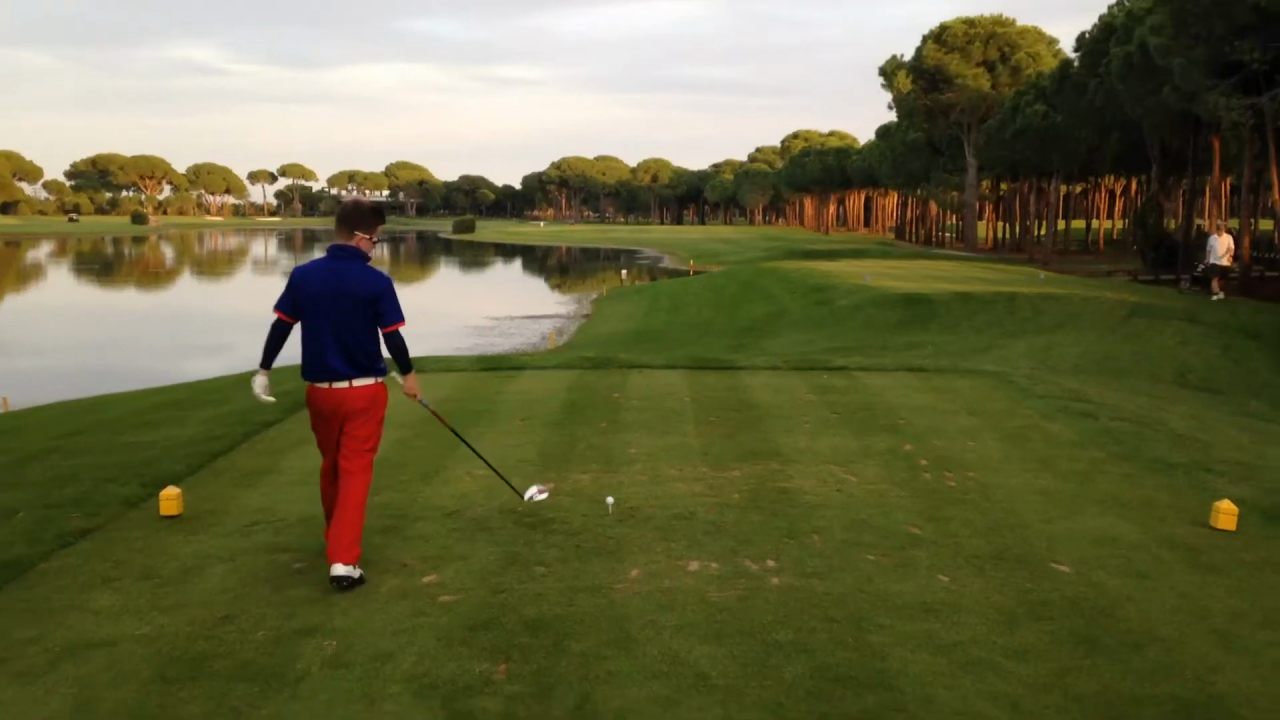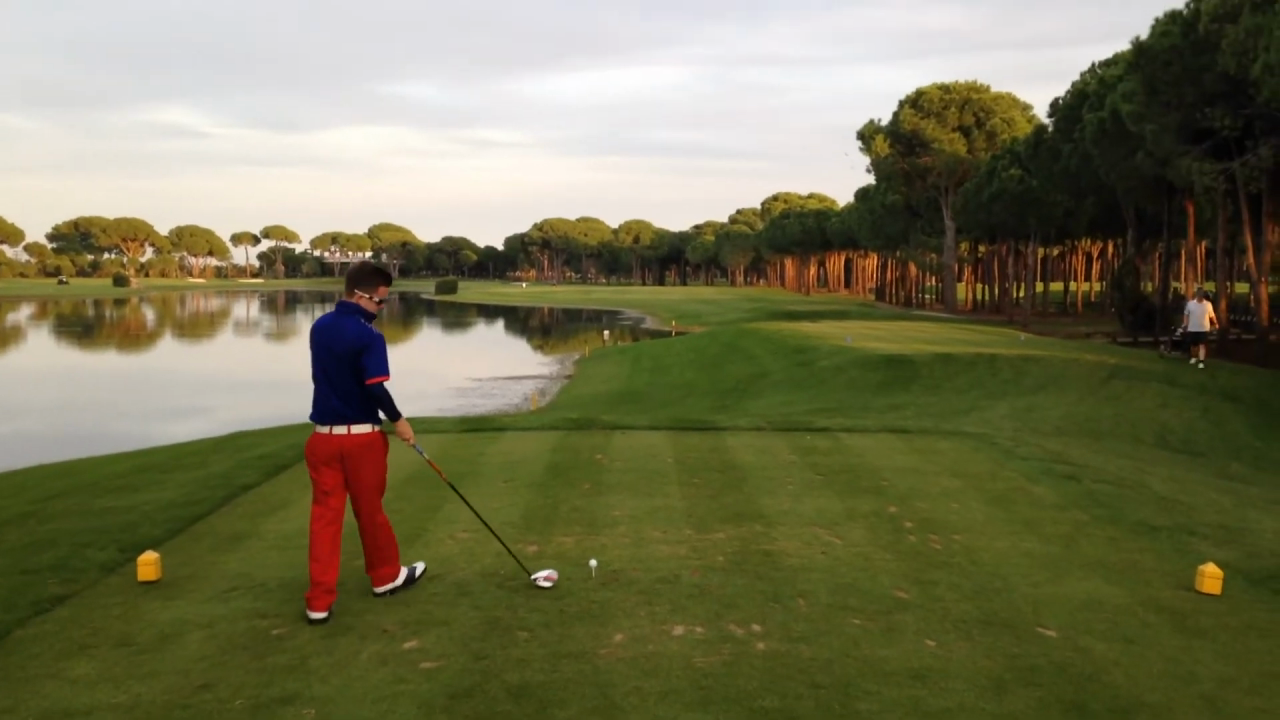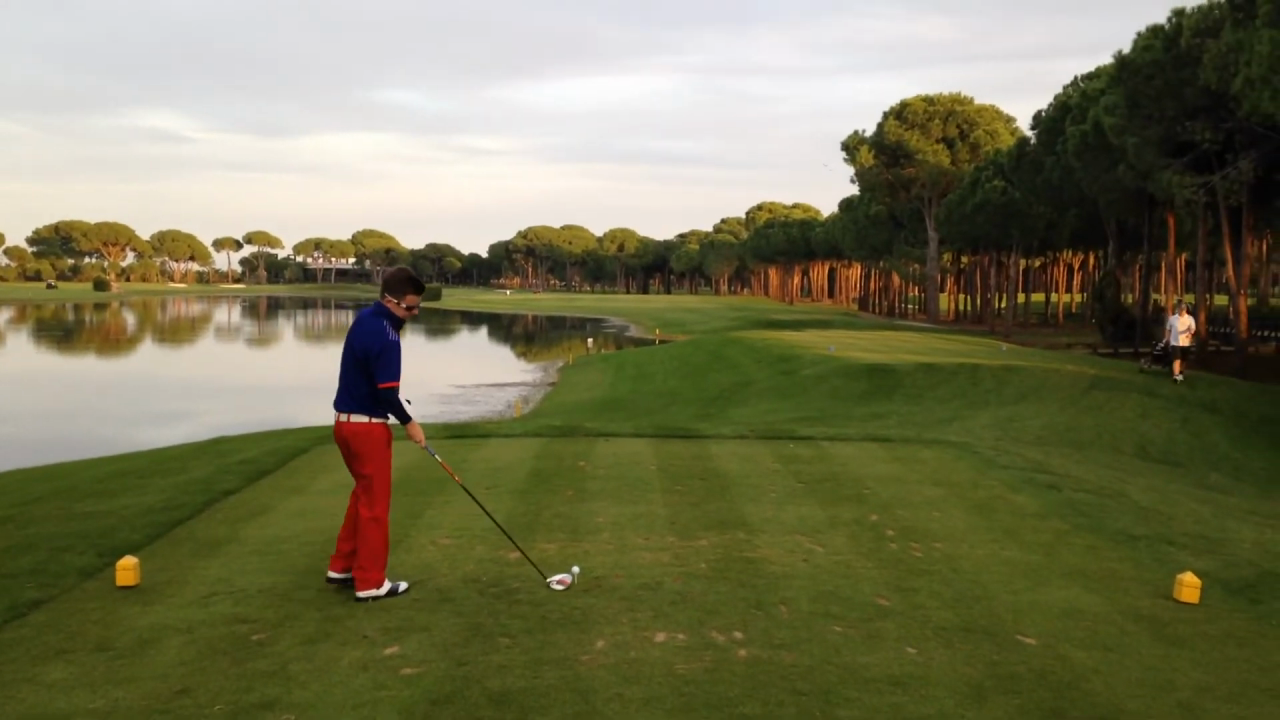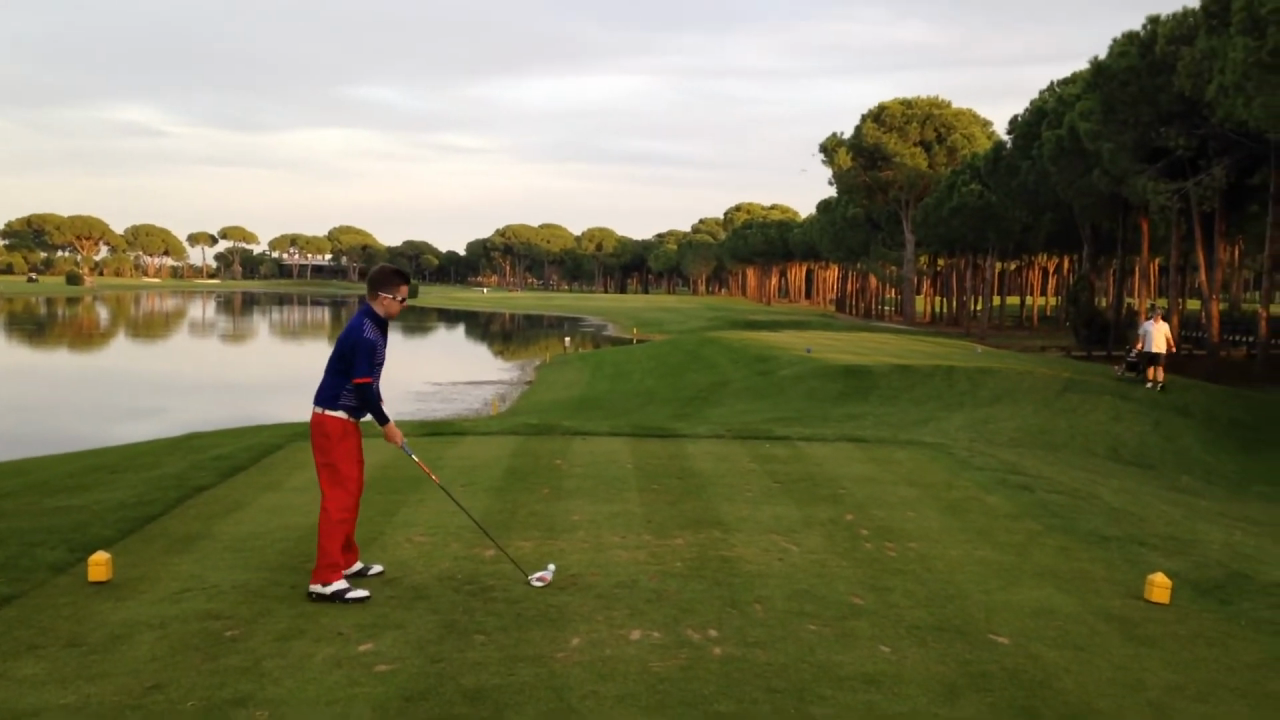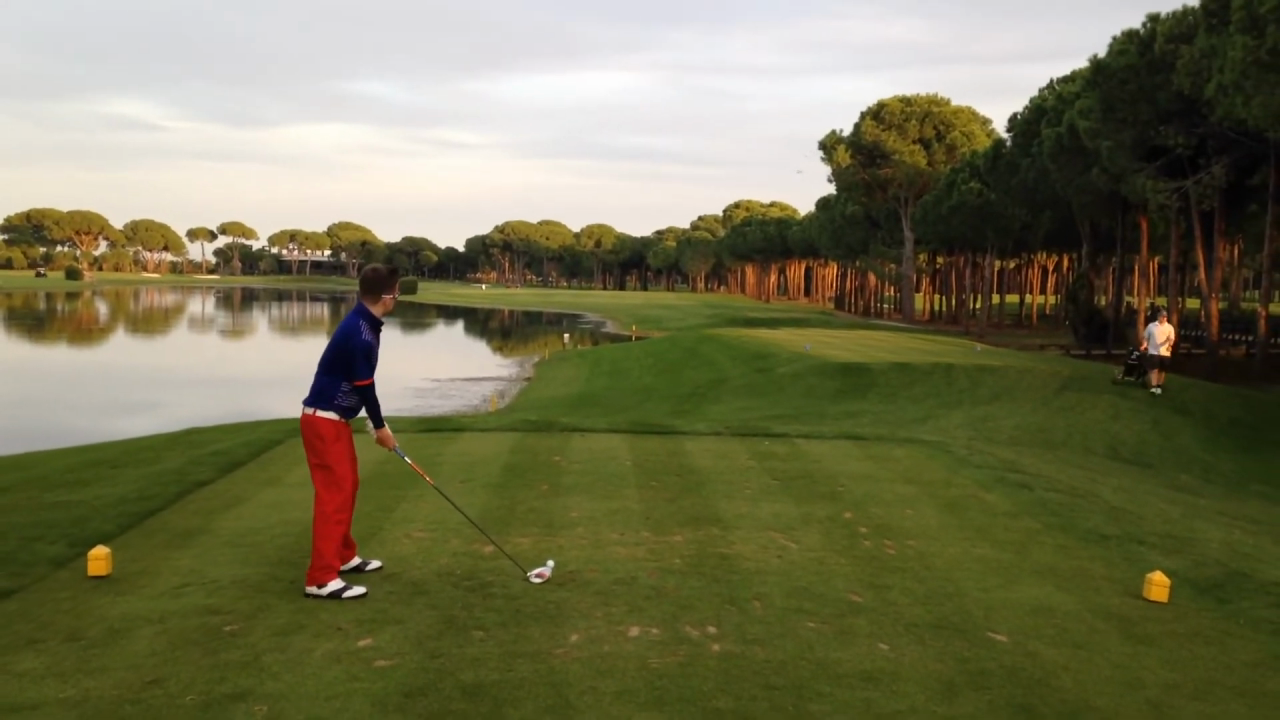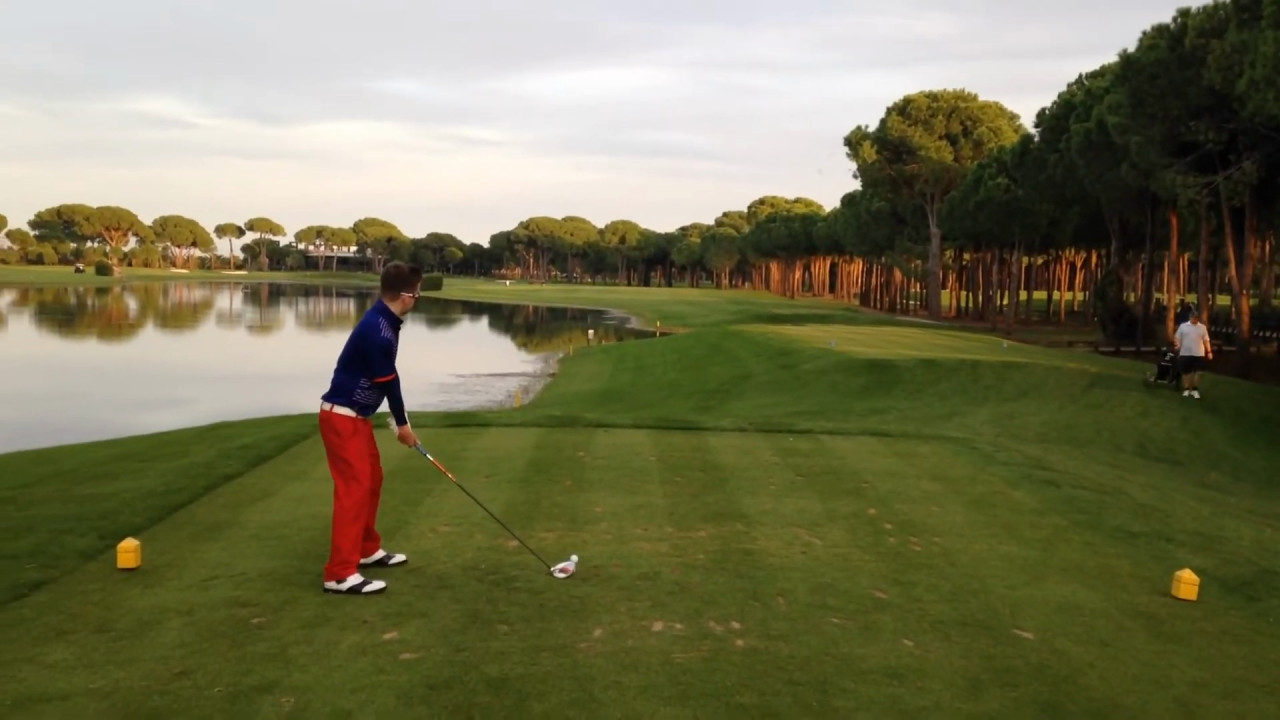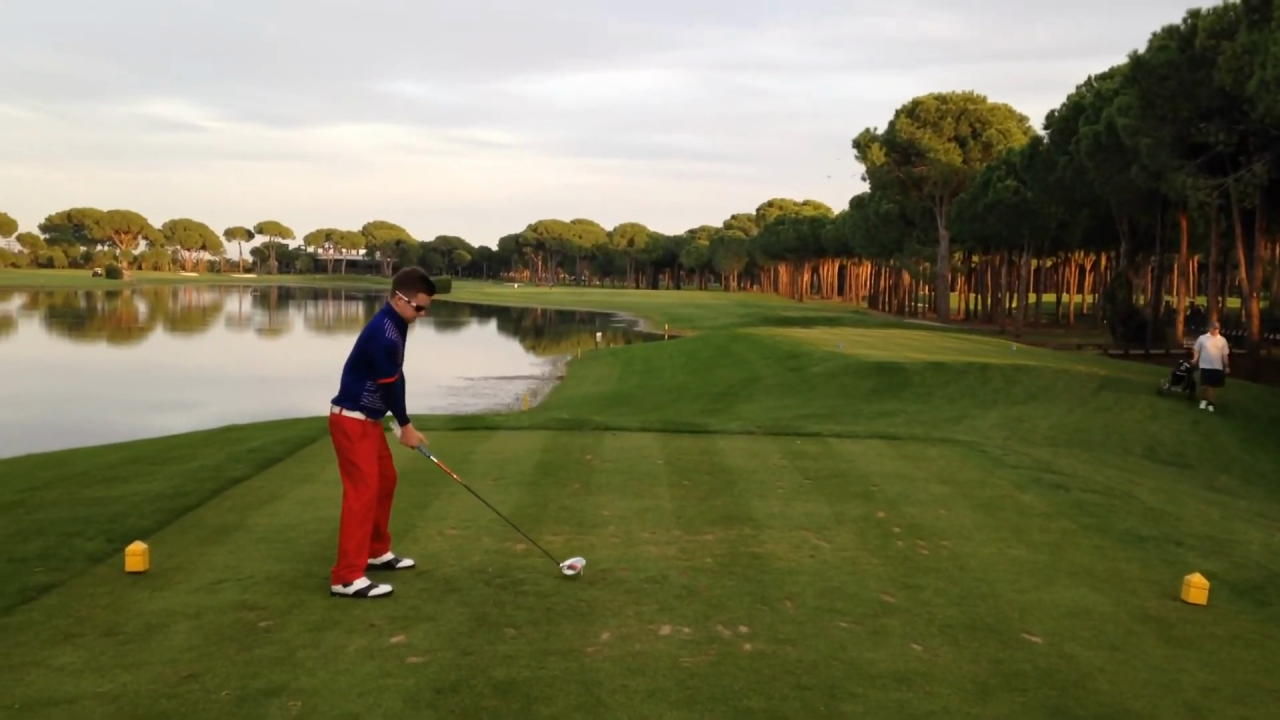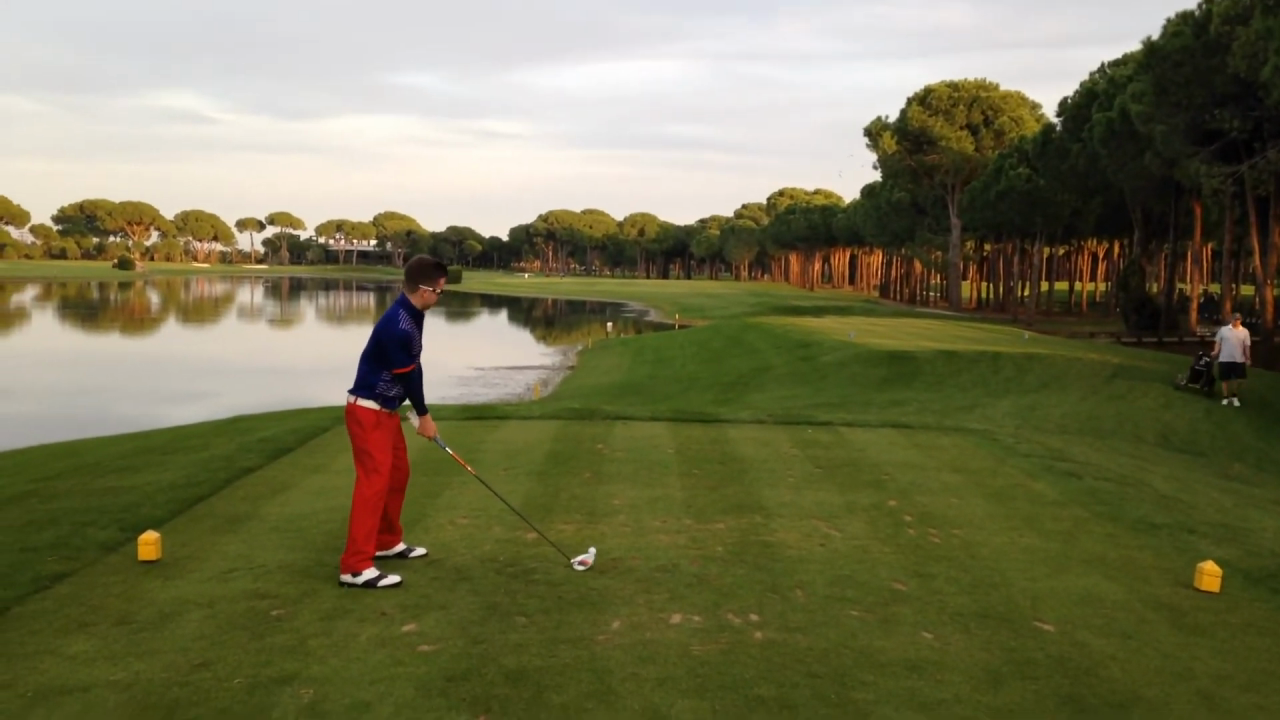
dt=0.5s
person 1, frame 1
left shoulder: (302, 275)
right shoulder: (377, 282)
left elbow: (281, 326)
right elbow: (393, 336)
left wrist: (264, 369)
right wrist: (408, 373)
left hip: (320, 389)
right hip: (364, 390)
left knee: (331, 465)
right knee: (355, 470)
left ankle: (337, 540)
right ankle: (344, 558)
person 1, frame 2
left shoulder: (319, 327)
right shoulder: (368, 337)
right elbow: (375, 388)
right wrist: (399, 421)
left hip: (322, 435)
right hip: (362, 435)
left knee: (325, 514)
right knee: (369, 509)
left ankle: (319, 601)
right ankle: (386, 576)
person 1, frame 3
left shoulder: (364, 318)
right shoulder: (386, 339)
right elbow: (385, 393)
left wrist: (398, 398)
right wrist: (408, 423)
left hip: (346, 420)
right hip: (368, 426)
left knee: (363, 494)
right knee: (375, 502)
left ankle: (342, 565)
right ankle: (370, 582)
person 1, frame 4
left shoulder: (374, 324)
right shoulder: (364, 334)
right elbow: (363, 387)
left wrist: (381, 407)
right wrist: (386, 424)
left hip: (344, 418)
right hip: (333, 420)
left knee: (351, 490)
right knee: (339, 495)
left ankle: (345, 561)
right ankle: (326, 579)
person 1, frame 5
left shoulder: (362, 324)
right shoulder: (361, 336)
left elbow: (363, 383)
right elbow: (364, 387)
left wrist: (377, 423)
right wrist: (380, 428)
left hip: (335, 418)
right hip: (324, 420)
left knee: (347, 487)
right knee: (334, 494)
left ankle: (343, 556)
right ankle: (322, 578)
person 1, frame 6
left shoulder: (384, 322)
right shoulder: (378, 332)
left elbow: (390, 378)
right elbow: (387, 383)
left wrist: (401, 420)
right wrist: (402, 425)
left hip: (356, 415)
right hip: (342, 416)
left knee: (371, 480)
right knee: (354, 488)
left ankle: (367, 549)
right ankle: (340, 573)
person 1, frame 7
left shoulder: (394, 325)
right shoulder: (383, 334)
left elbow: (395, 380)
right elbow: (389, 385)
left wrist: (403, 424)
right wrist: (405, 426)
left hip: (369, 419)
right hip: (352, 419)
left knee: (384, 481)
right knee: (362, 491)
left ankle: (376, 551)
right ankle: (347, 577)
person 1, frame 8
left shoulder: (414, 316)
right shoulder: (396, 325)
left elbow: (414, 368)
right elbow: (406, 375)
left wrist: (423, 413)
right wrist: (423, 417)
left hip: (386, 408)
right hip: (368, 410)
left knee: (397, 473)
right knee: (375, 480)
left ankle: (387, 542)
right ankle: (356, 567)
